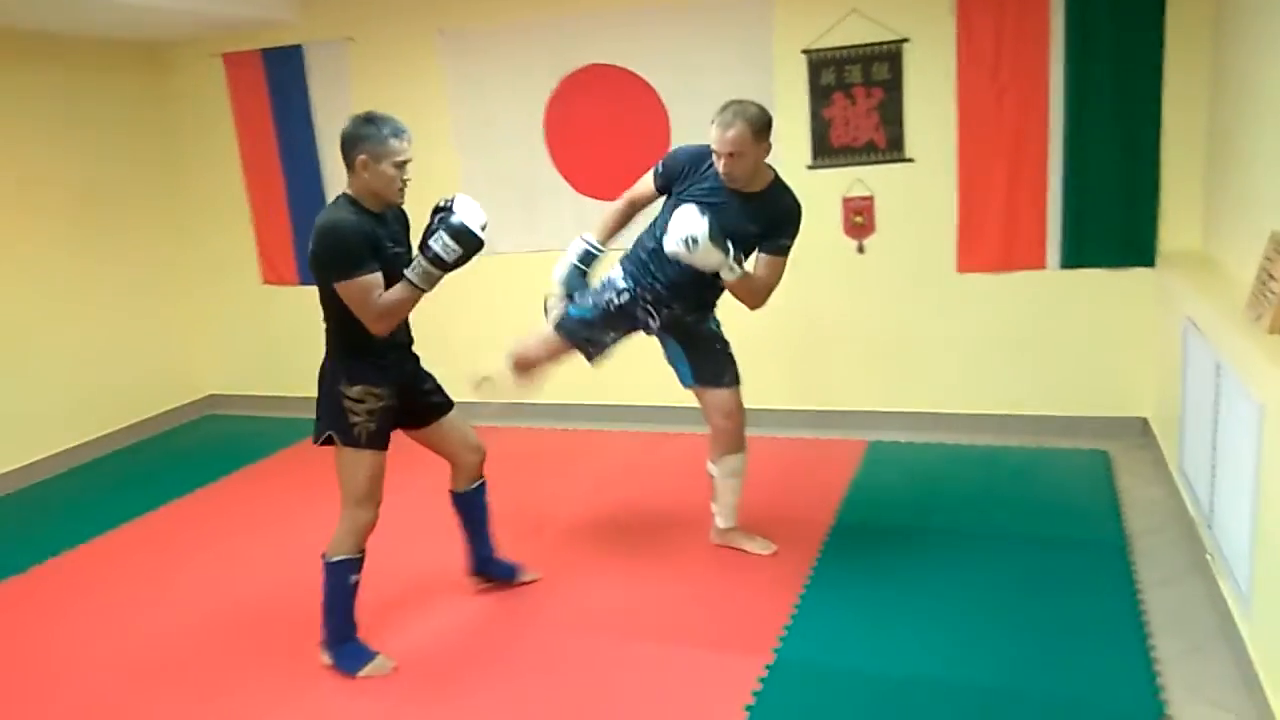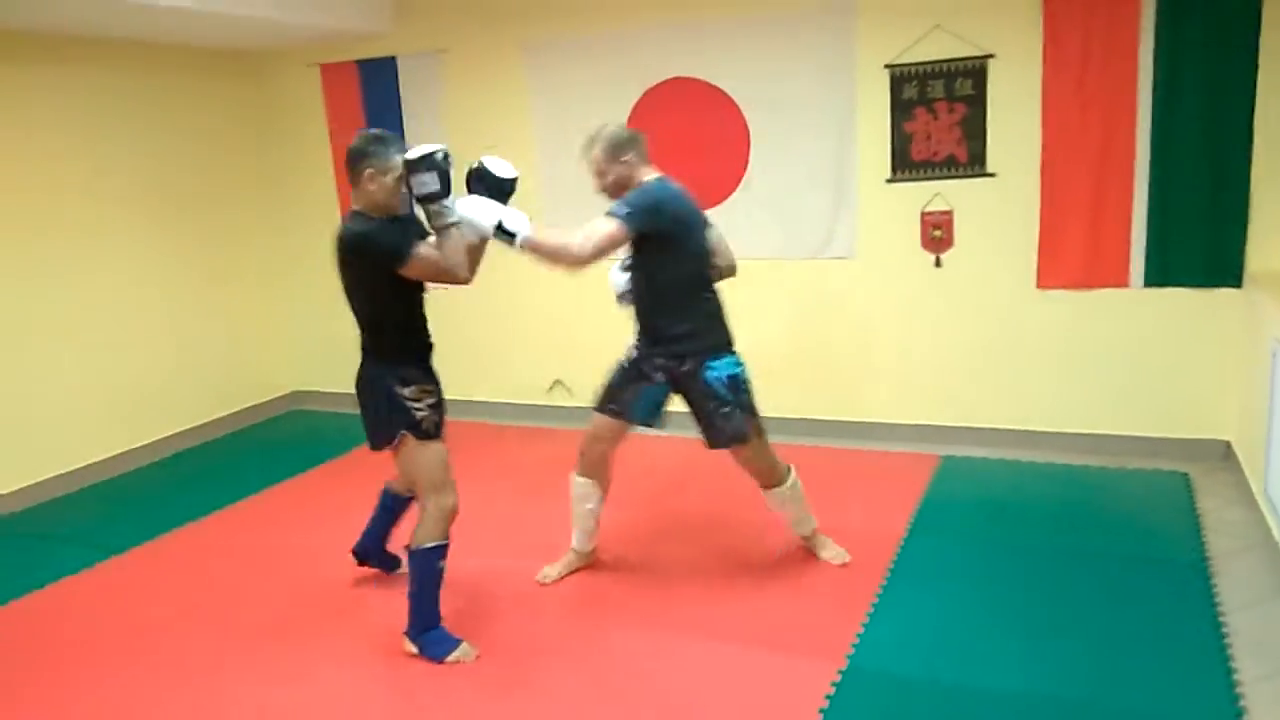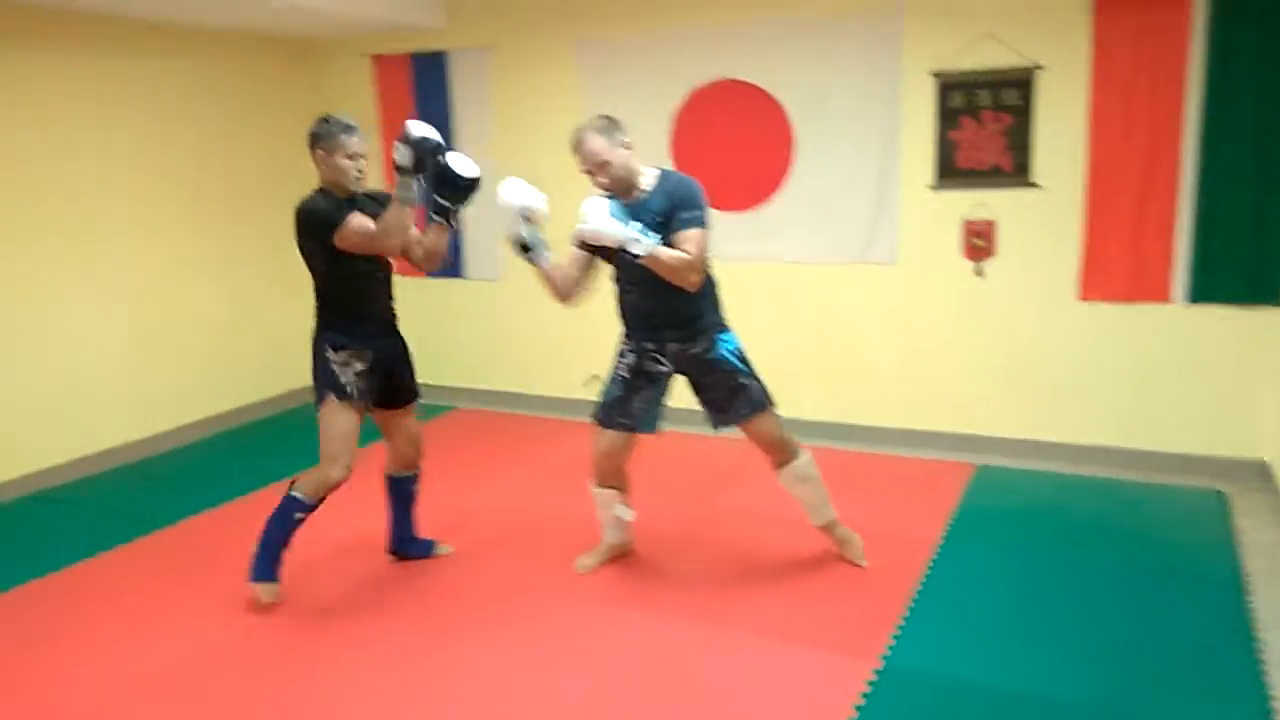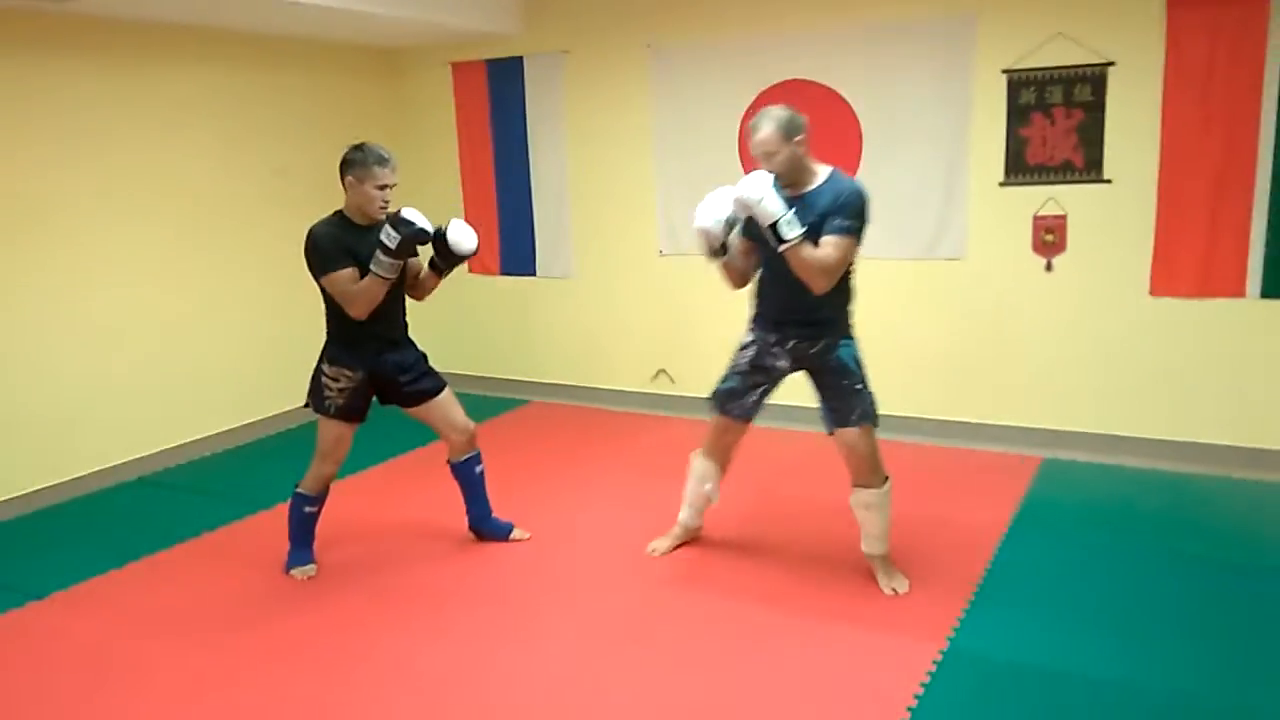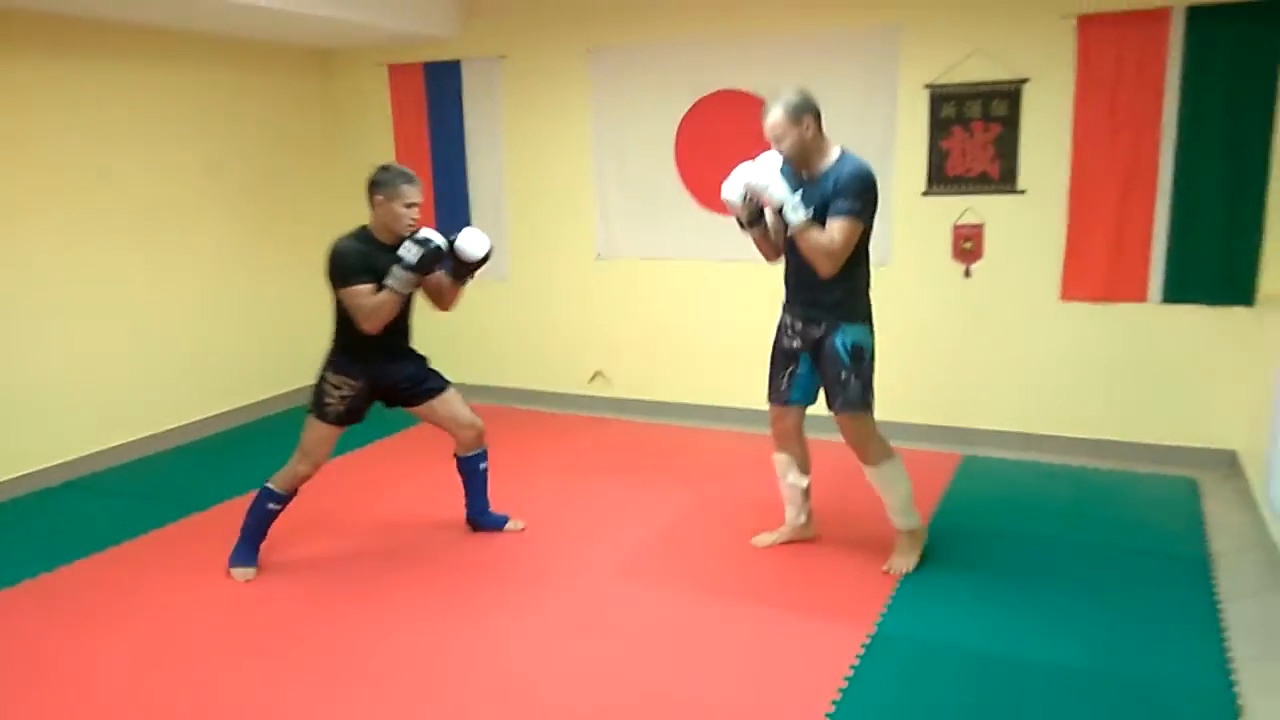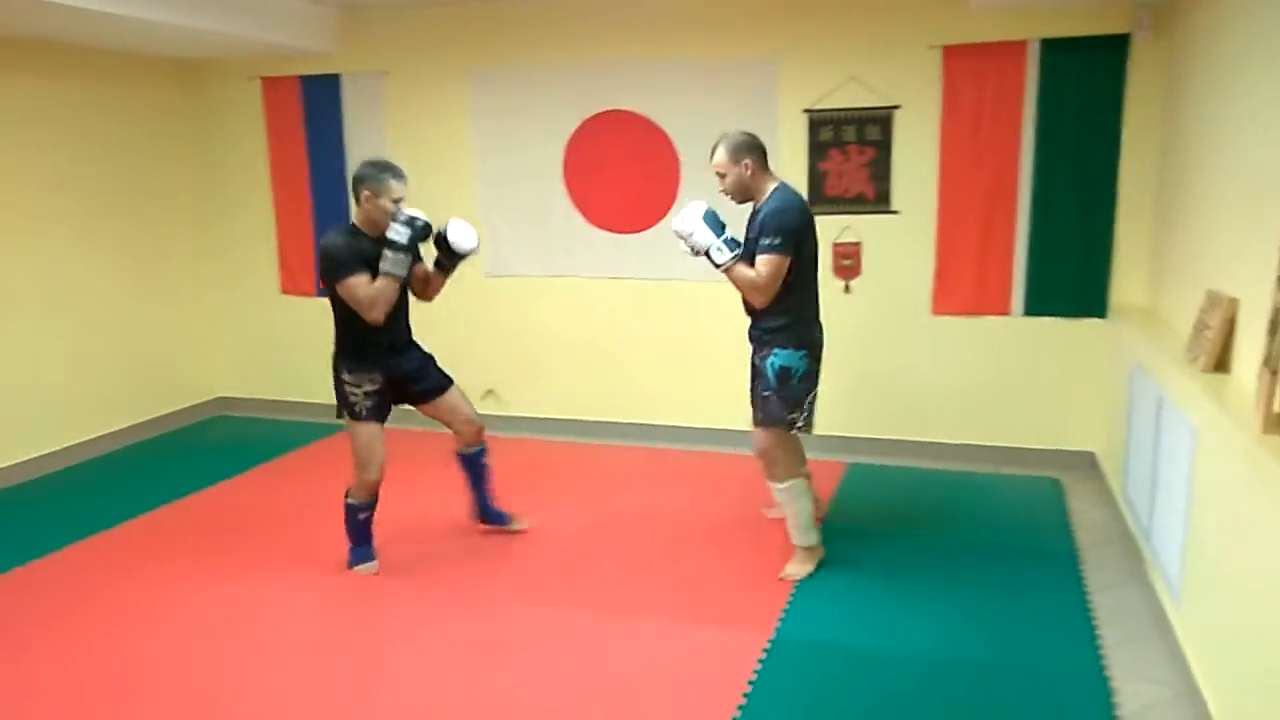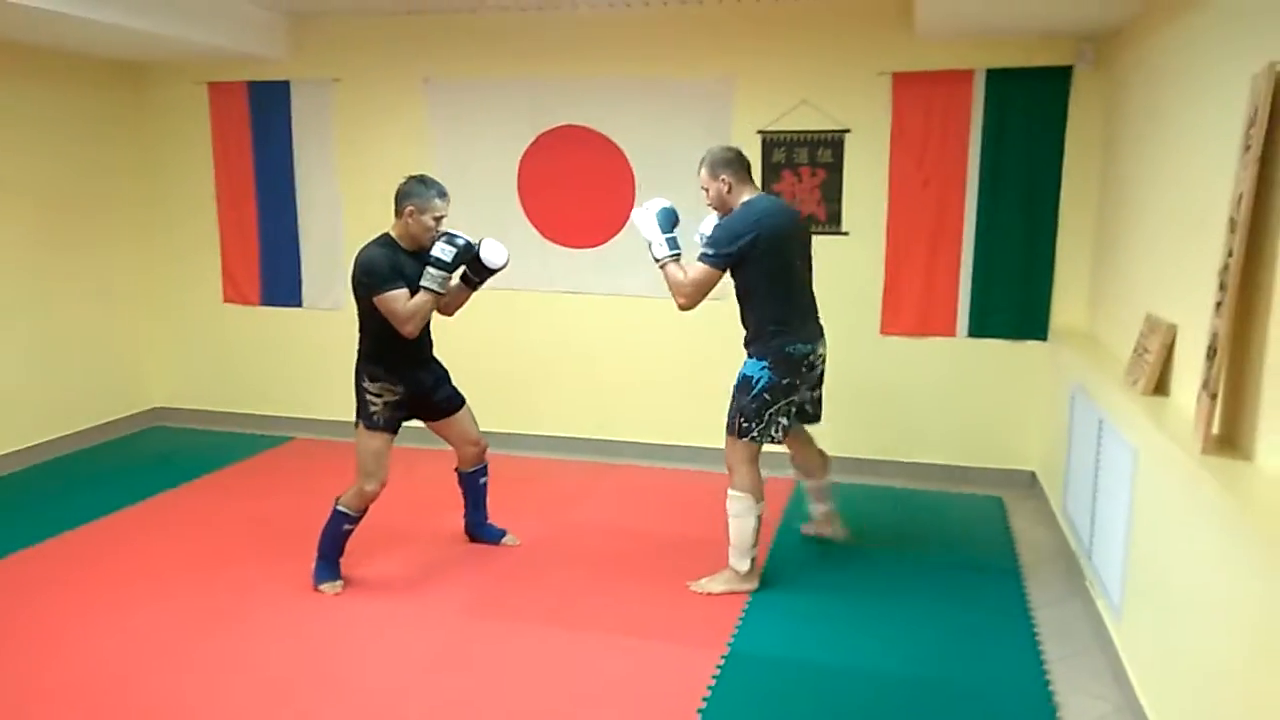
dt=0.4s
person 1, frame 1
left shoulder: (390, 214)
right shoulder: (340, 229)
right elbow: (379, 318)
left wrist: (437, 252)
right wrist: (433, 264)
left hip: (400, 367)
right hip: (357, 382)
left knee: (469, 454)
right knee: (360, 516)
left ankle: (487, 563)
right ankle: (338, 641)
person 1, frame 2
left shoulder: (399, 221)
right shoulder: (366, 236)
left elbow: (455, 264)
right elbow: (456, 270)
left wrist: (469, 211)
right wrist: (435, 201)
left hip: (411, 370)
right hip: (394, 379)
left knee: (420, 474)
right knee: (441, 501)
left ankle: (371, 547)
right ankle: (423, 630)
person 1, frame 3
left shoulder: (375, 202)
right shoulder: (316, 211)
left elbow: (426, 259)
right elbow: (384, 240)
left wrist: (447, 204)
right wrist: (407, 178)
left hip: (385, 340)
right hip: (342, 349)
left knee: (409, 448)
right knee: (335, 470)
left ankle: (403, 538)
right ankle: (265, 562)
person 1, frame 4
left shoulder: (393, 227)
right shoulder: (325, 238)
left elbow: (417, 291)
right elbow: (357, 306)
left wrist: (442, 261)
right wrist: (387, 255)
left hip: (400, 353)
right hip: (348, 363)
left knee: (463, 432)
right knee: (326, 467)
left ankle: (483, 522)
right ankle: (299, 548)
person 1, frame 5
left shoulder: (413, 245)
right shoulder: (350, 253)
left elbow: (444, 302)
right elbow: (370, 321)
left wrist: (461, 272)
right wrist: (405, 272)
left hip: (401, 361)
right hip: (352, 369)
left knee: (471, 430)
right knee: (303, 468)
left ankle: (479, 515)
right ankle: (246, 546)
person 1, frame 6
left shoulder: (399, 235)
right shoulder: (338, 248)
left elbow: (425, 291)
right elbow: (373, 311)
left wrist: (448, 259)
right wrist: (396, 254)
left hip: (407, 355)
right hip: (361, 369)
left knee: (471, 427)
right knee: (370, 475)
left ankle: (486, 511)
right ankle: (359, 546)
person 1, frame 7
left shoulder: (424, 252)
right shoulder: (375, 260)
left elbow: (445, 307)
right elbow: (408, 323)
left wrist: (473, 276)
right wrist: (439, 270)
left hip: (424, 370)
right hip: (382, 380)
left knee: (474, 446)
right knee: (369, 486)
left ankle: (477, 525)
right ankle: (326, 563)
person 2, frame 1
left shoulder: (782, 210)
right shoulder: (689, 161)
left elbow: (756, 296)
right elbow: (629, 202)
left wrist: (720, 262)
right wrist: (583, 252)
left hip: (689, 314)
right hip: (634, 284)
left knee: (729, 420)
right knee: (532, 356)
left ankle: (726, 527)
person 2, frame 2
left shoulder: (652, 200)
right shoulder: (660, 197)
left elbow: (579, 253)
right elbow: (724, 264)
left wrist: (510, 229)
left hip: (702, 356)
right hip: (653, 349)
left knee: (755, 457)
right knee: (593, 444)
left ankle: (810, 534)
right ankle: (581, 547)
person 2, frame 3
left shoulder: (679, 191)
right shoulder: (599, 214)
left elbow: (691, 274)
right elbow: (566, 290)
left wrist: (630, 239)
right wrist: (529, 242)
left hip: (703, 338)
right hip: (643, 346)
left knee: (773, 438)
right knee: (606, 454)
left ankle: (832, 526)
right ankle: (615, 540)
person 2, frame 4
left shoulder: (845, 196)
right shoulder: (754, 193)
left elbow: (821, 278)
right elbow: (739, 277)
left wrist: (778, 217)
right wrist: (719, 241)
left hip: (827, 340)
right hip: (769, 335)
left knee: (861, 450)
right knee: (720, 434)
left ankle: (877, 556)
right ankle: (687, 523)
person 2, frame 5
left shoulder: (853, 178)
right shoulder: (790, 175)
left elbow: (828, 259)
right elbow: (776, 252)
left wrist: (786, 204)
right wrist: (751, 217)
left hip: (842, 324)
right hip: (796, 317)
left knee: (857, 432)
right knee: (783, 422)
left ankle: (909, 531)
right ankle: (798, 520)
person 2, frame 6
left shoulder: (782, 210)
right shoulder: (766, 206)
left elbow: (760, 289)
left wrist: (714, 246)
right wrist: (715, 246)
left hip: (788, 342)
right hip: (769, 337)
left knee: (770, 445)
right knee: (775, 434)
left ankle: (808, 545)
right ankle: (807, 503)
person 2, frame 7
left shoulder: (740, 224)
right shoulder: (787, 214)
left elbow: (686, 295)
left wrist: (659, 240)
left hip: (774, 354)
right hip: (806, 345)
left knee: (740, 454)
right knee: (794, 432)
left ankle: (741, 570)
right ankle: (825, 518)
